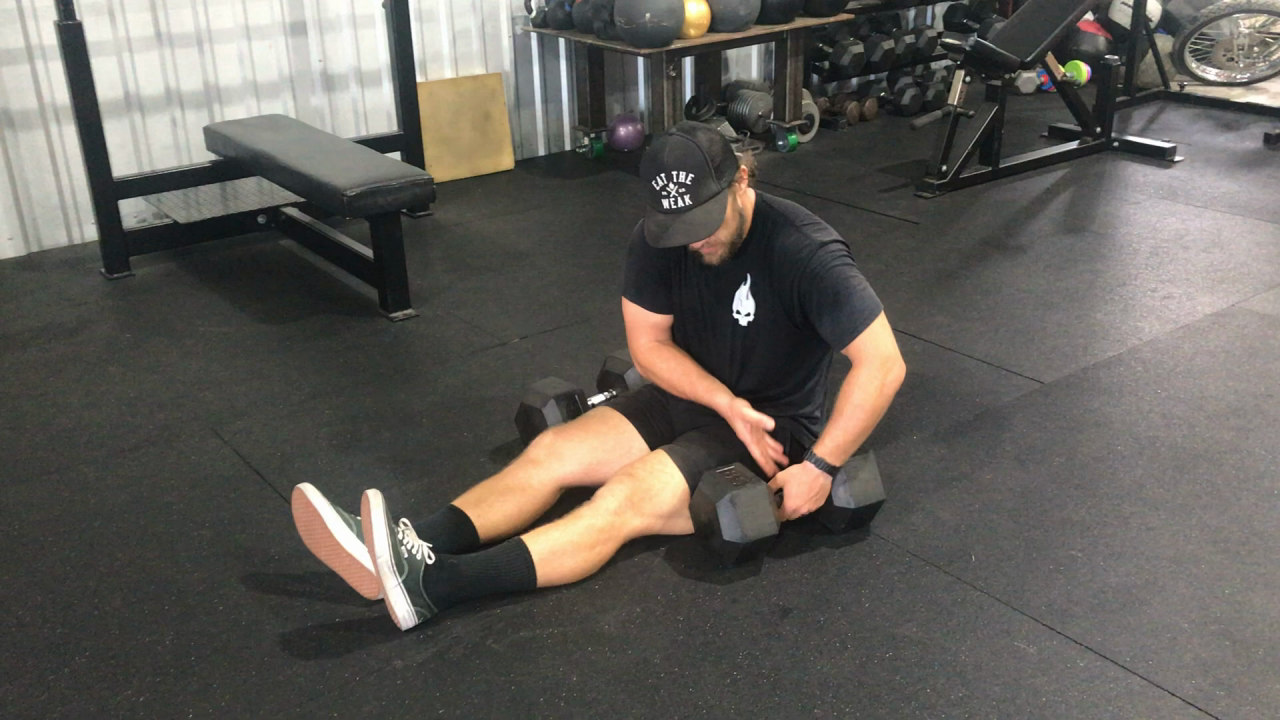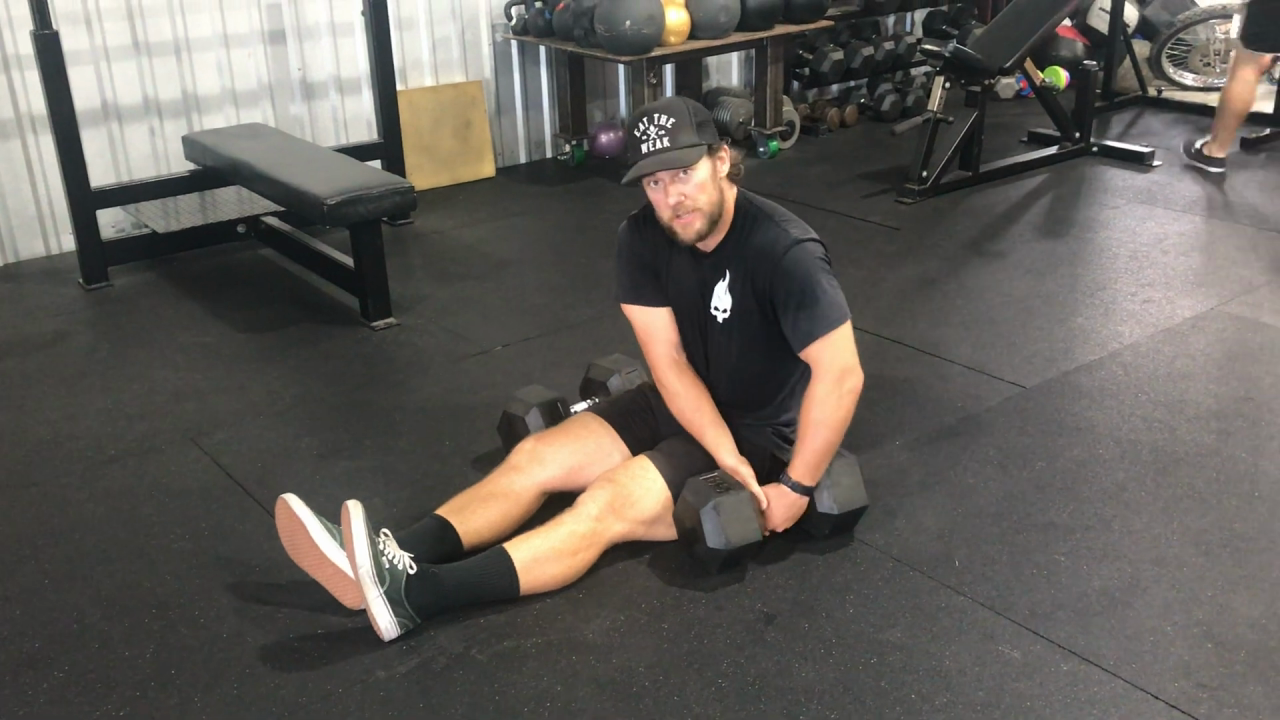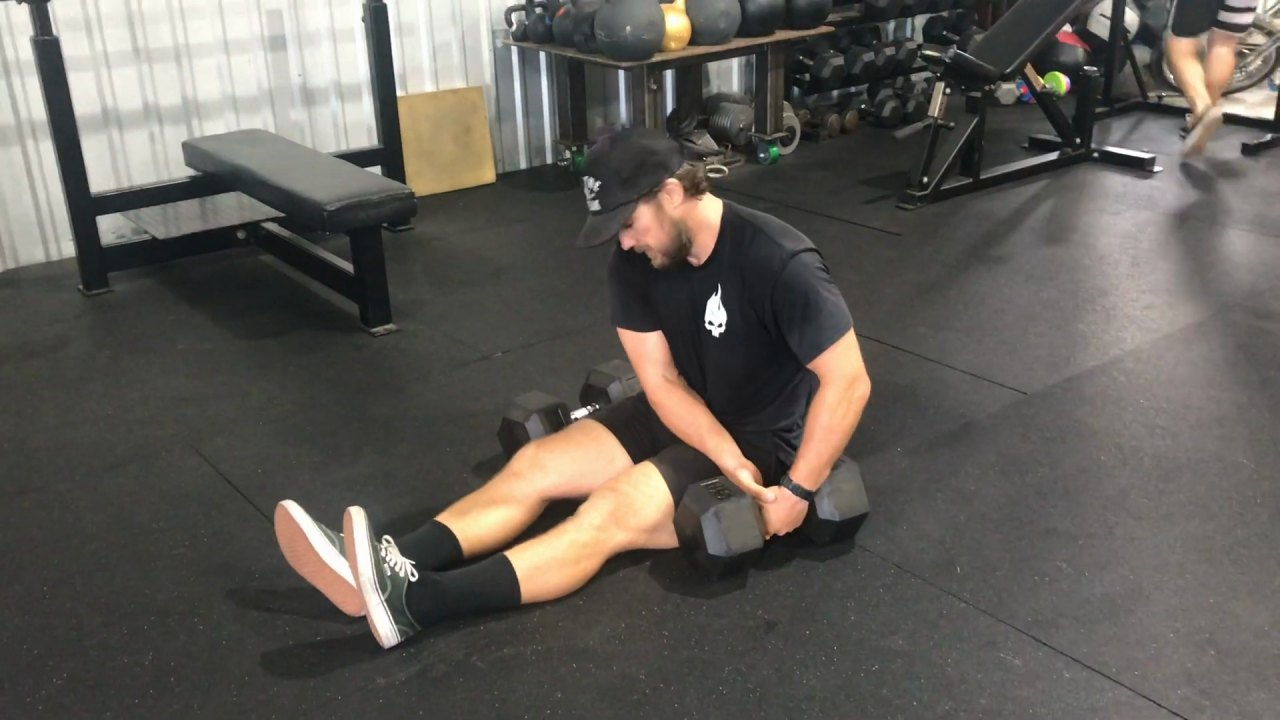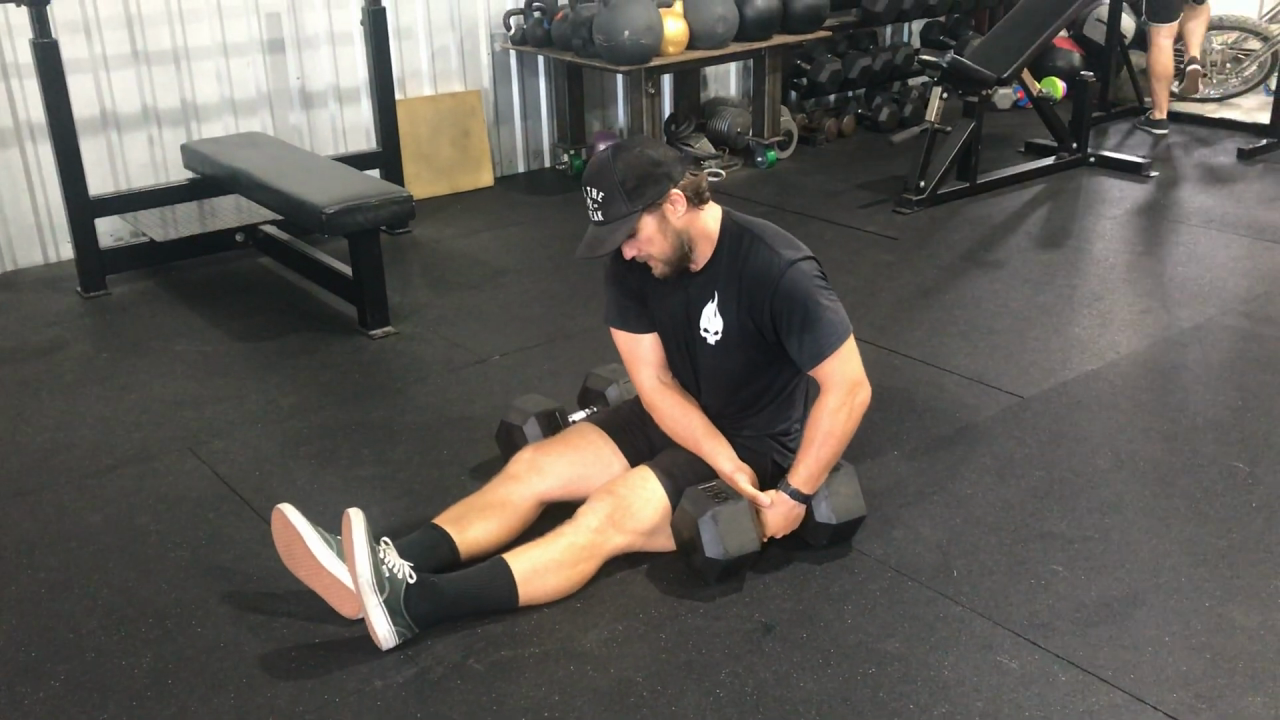
dt=0.7s
person 1, frame 1
left shoulder: (806, 252)
right shoulder: (658, 240)
left elbow: (882, 365)
right elbow: (648, 344)
left wrist: (819, 467)
right wrist: (733, 407)
left hip: (776, 427)
right hip: (692, 398)
left knee: (628, 499)
right knee: (550, 452)
left ankle: (431, 585)
right ankle: (405, 555)
person 1, frame 2
left shoulder: (784, 251)
right shoulder: (641, 239)
left elbow: (839, 376)
right elbow: (669, 363)
left wrist: (795, 488)
right wrist: (726, 459)
left hip: (756, 432)
right hip: (675, 405)
left knee: (609, 504)
right knee: (535, 456)
left ankle: (413, 595)
right ankle: (393, 560)
person 1, frame 3
left shoulder: (779, 262)
right shoulder: (635, 261)
left elbow: (847, 382)
right elbow: (662, 381)
left wrist: (796, 492)
right wrist: (728, 463)
left hip: (760, 438)
right hip: (681, 415)
left knee: (612, 513)
right knee: (534, 465)
left ankle: (414, 603)
right ankle: (392, 570)
person 1, frame 4
left shoulder: (778, 270)
right shoulder: (634, 265)
left elbow: (848, 388)
right elbow: (656, 384)
left wrist: (793, 496)
right wrist: (726, 467)
left hip: (756, 442)
right hip: (677, 419)
left knee: (610, 515)
right knee: (532, 467)
left ankle: (412, 604)
right ankle: (389, 572)
